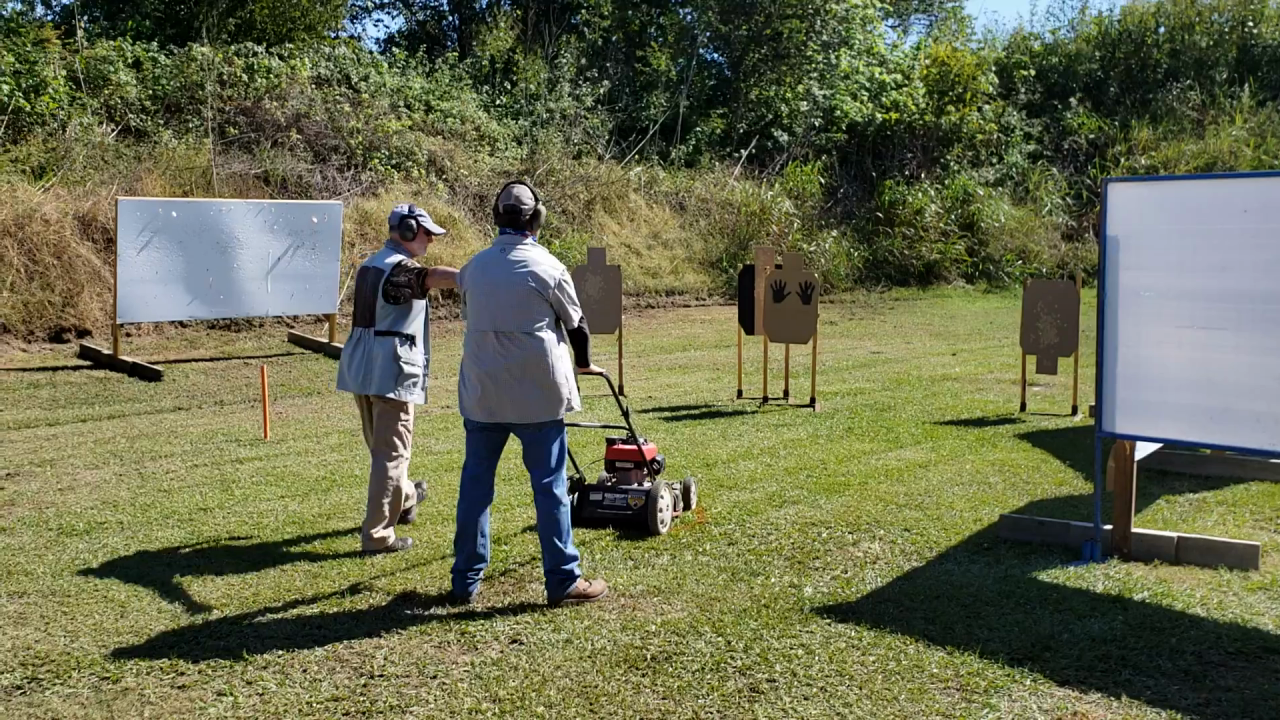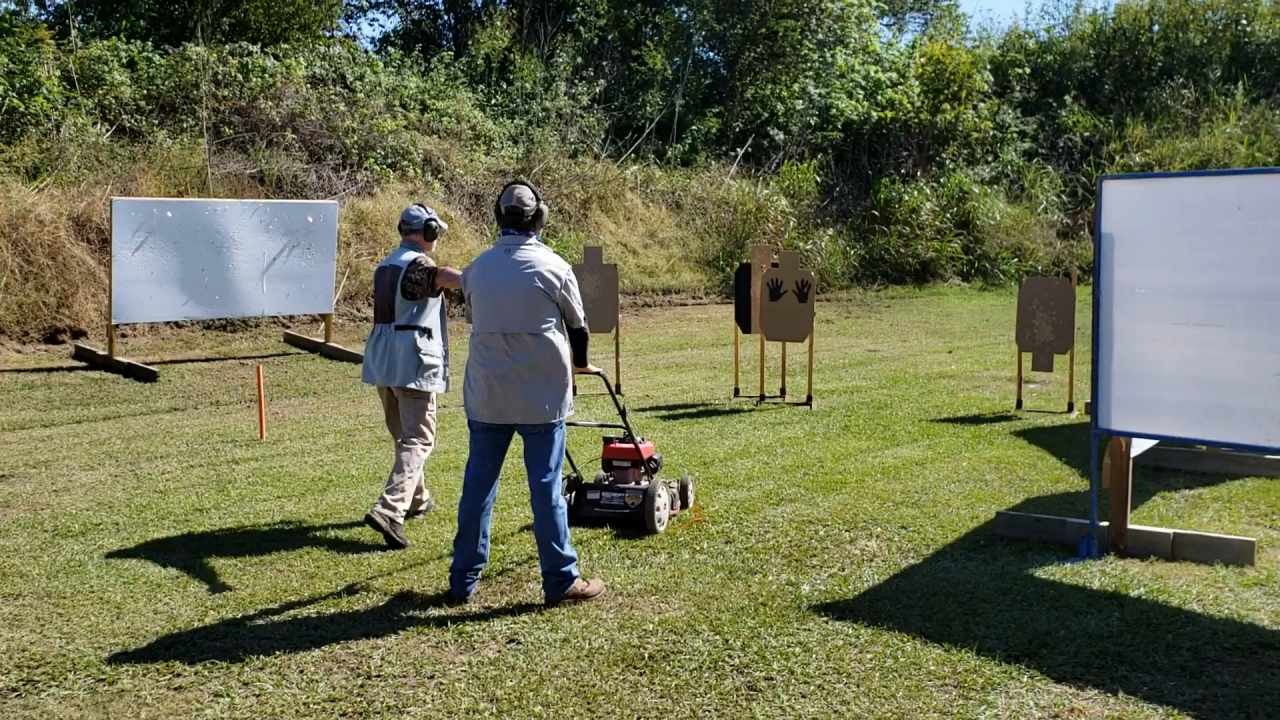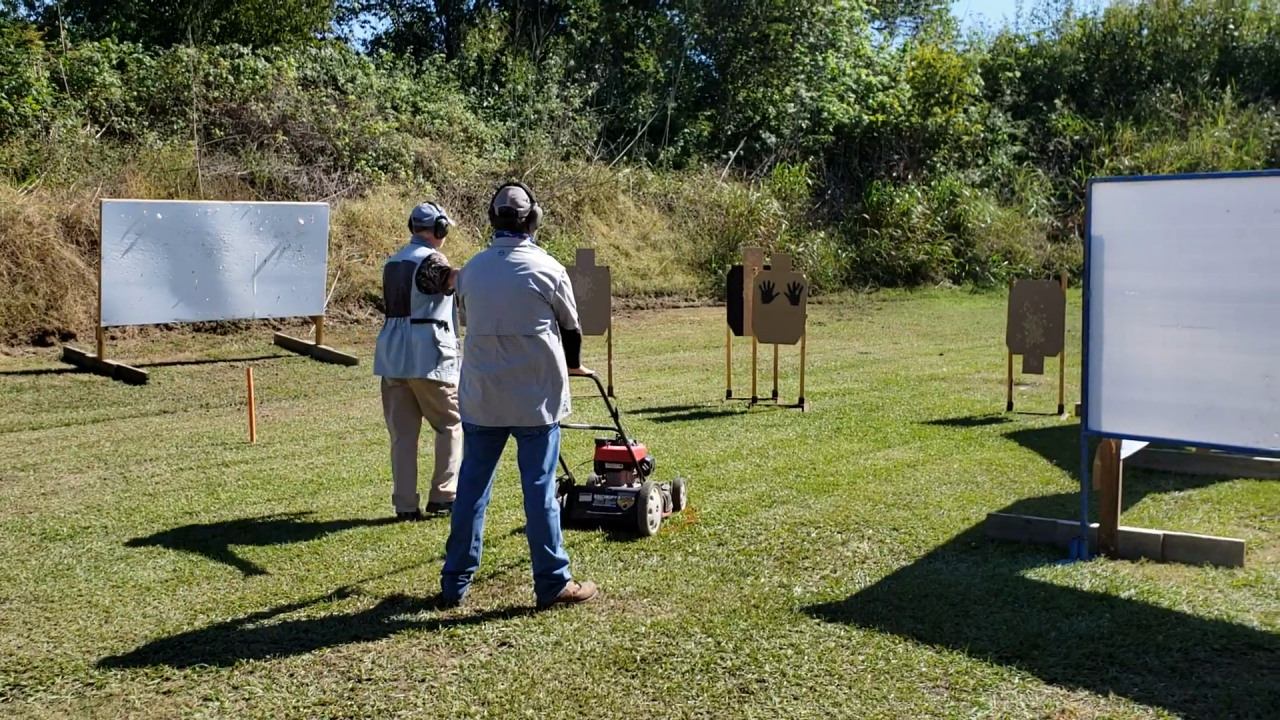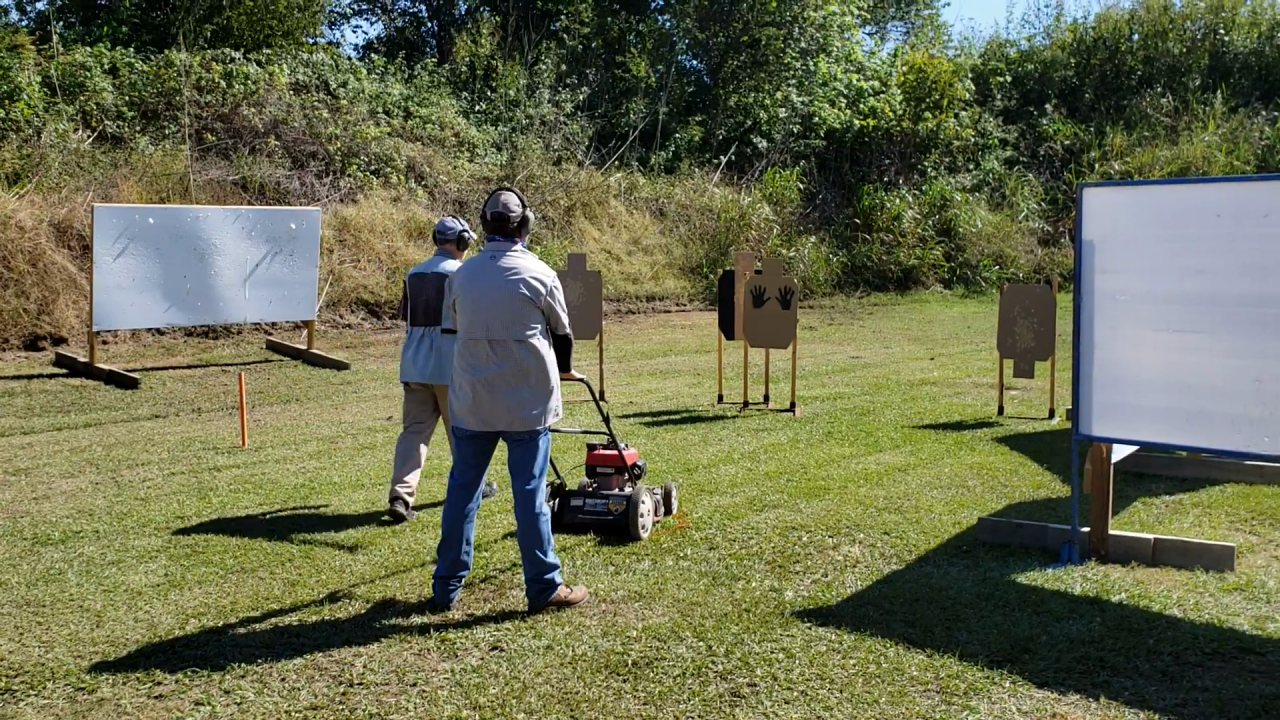
dt=0.3s
person 1, frame 1
left shoulder: (473, 267)
right shoulder: (547, 267)
right elbow: (574, 323)
right wrist: (582, 363)
left hip: (482, 393)
right hip: (536, 396)
left knee: (475, 483)
right knee: (549, 486)
left ankle: (465, 581)
right ankle: (563, 581)
person 1, frame 2
left shoulder: (476, 268)
right shoulder: (553, 267)
right elbow: (576, 324)
right wrist: (581, 364)
left hip: (487, 394)
right hip: (541, 395)
left knee: (478, 484)
right knee: (546, 486)
left ankle: (463, 580)
right ankle: (561, 581)
person 1, frame 3
left shoulder: (471, 270)
right shoulder: (547, 269)
right elbow: (571, 326)
right wrist: (573, 365)
left hip: (482, 396)
right hip: (536, 397)
left knee: (471, 487)
right knee: (539, 489)
left ankle: (455, 582)
right ankle: (553, 584)
person 1, frame 4
left shoulder: (461, 275)
right shoulder: (539, 274)
right elbow: (562, 331)
right wrist: (564, 370)
left hip: (471, 400)
right hip: (527, 401)
left knee: (462, 490)
right knee: (530, 494)
left ankle: (446, 587)
right ankle: (545, 588)
person 2, frame 1
left shoulder: (369, 265)
right shoulder: (399, 268)
right elbow: (436, 277)
left hip: (361, 367)
right hip: (391, 370)
left knee: (381, 445)
right knee: (390, 452)
left ankle: (403, 501)
right ankle: (377, 535)
person 2, frame 2
left shoulder: (385, 265)
right shoulder: (418, 264)
right elbow: (447, 277)
left hip: (383, 361)
right hip: (413, 364)
left knee: (404, 436)
right knee: (419, 439)
left ankle: (417, 501)
right ankle: (390, 508)
person 2, frame 3
left shoulder: (392, 262)
right shoulder: (431, 260)
right elbow: (458, 279)
left hip: (393, 356)
right hip: (426, 356)
left knee: (402, 432)
right knee: (450, 423)
left ankle: (406, 503)
right ankle: (443, 495)
person 2, frame 4
left shoulder: (414, 274)
right shoulder: (460, 273)
left hip: (416, 362)
right hip: (452, 363)
left knee: (415, 431)
left ankle: (400, 495)
